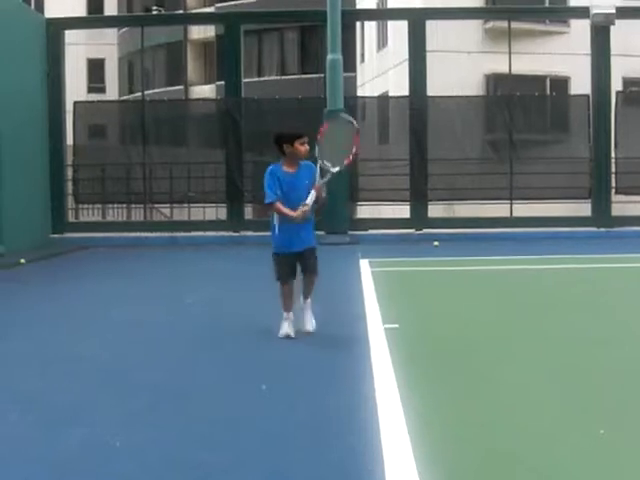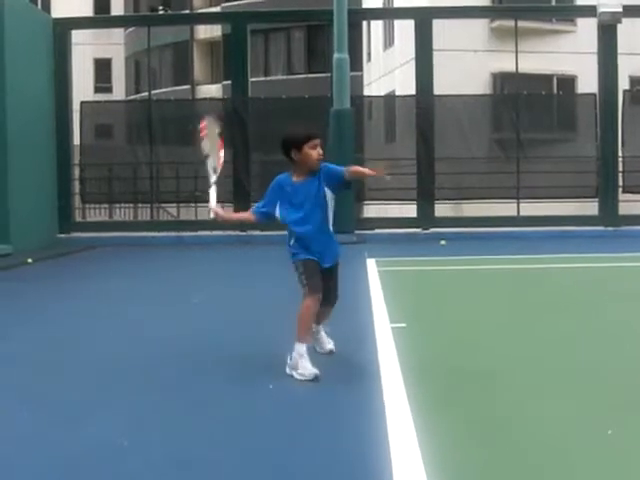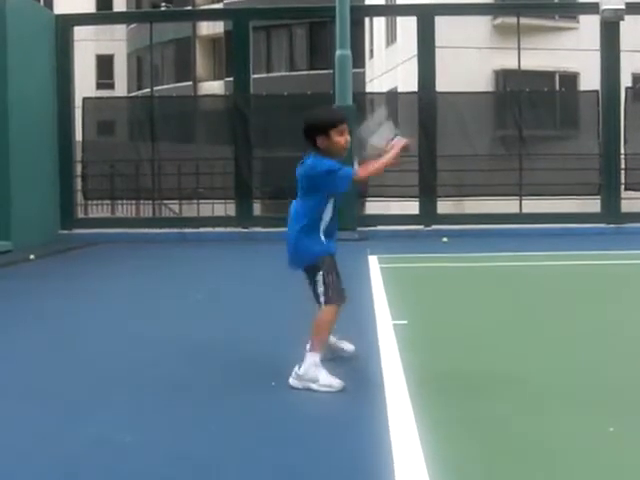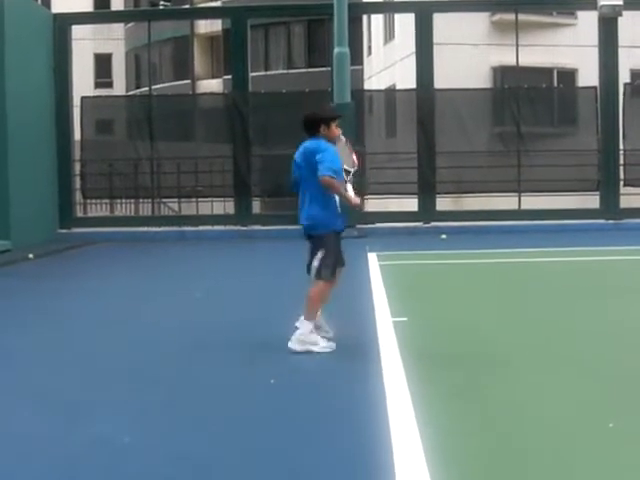
dt=0.7s
person 1, frame 1
left shoulder: (310, 168)
right shoulder: (273, 172)
left elbow: (319, 200)
right elbow: (272, 203)
left wrist: (319, 193)
right wrist: (293, 215)
left hip: (306, 234)
right hip: (283, 236)
left knee: (311, 274)
right knee: (286, 279)
left ankle: (306, 303)
right ankle: (287, 318)
person 1, frame 2
left shoulder: (325, 173)
right shoulder: (281, 184)
left elbow: (350, 174)
right elbow: (258, 214)
left wrist: (366, 172)
right wrist: (227, 216)
left hip: (328, 250)
right hip: (303, 250)
left knee: (329, 301)
right knee: (313, 293)
left ankle: (316, 330)
right ankle: (298, 355)
person 1, frame 3
left shoulder: (316, 163)
right shoulder: (320, 168)
right elbow: (361, 176)
right wrist: (393, 152)
left hip: (316, 241)
right hip: (312, 245)
left knee: (335, 296)
right knee: (331, 300)
left ankle: (324, 340)
right ankle: (309, 368)
person 1, frame 4
left shoulder: (304, 149)
right shoulder: (326, 149)
left elbow: (299, 180)
right elbow: (326, 178)
right wrist: (349, 197)
left hip: (314, 218)
right hip: (325, 220)
left knee: (333, 270)
right knee: (324, 276)
left ankle: (313, 318)
right ankle: (305, 333)
